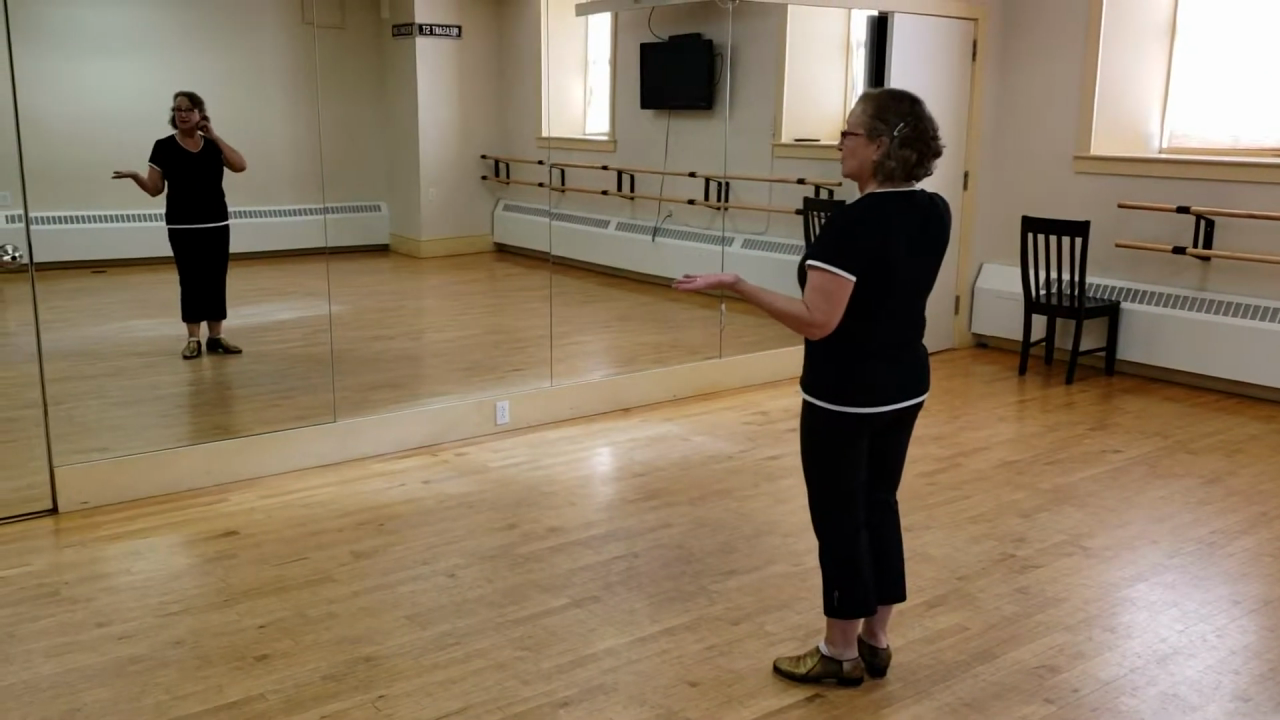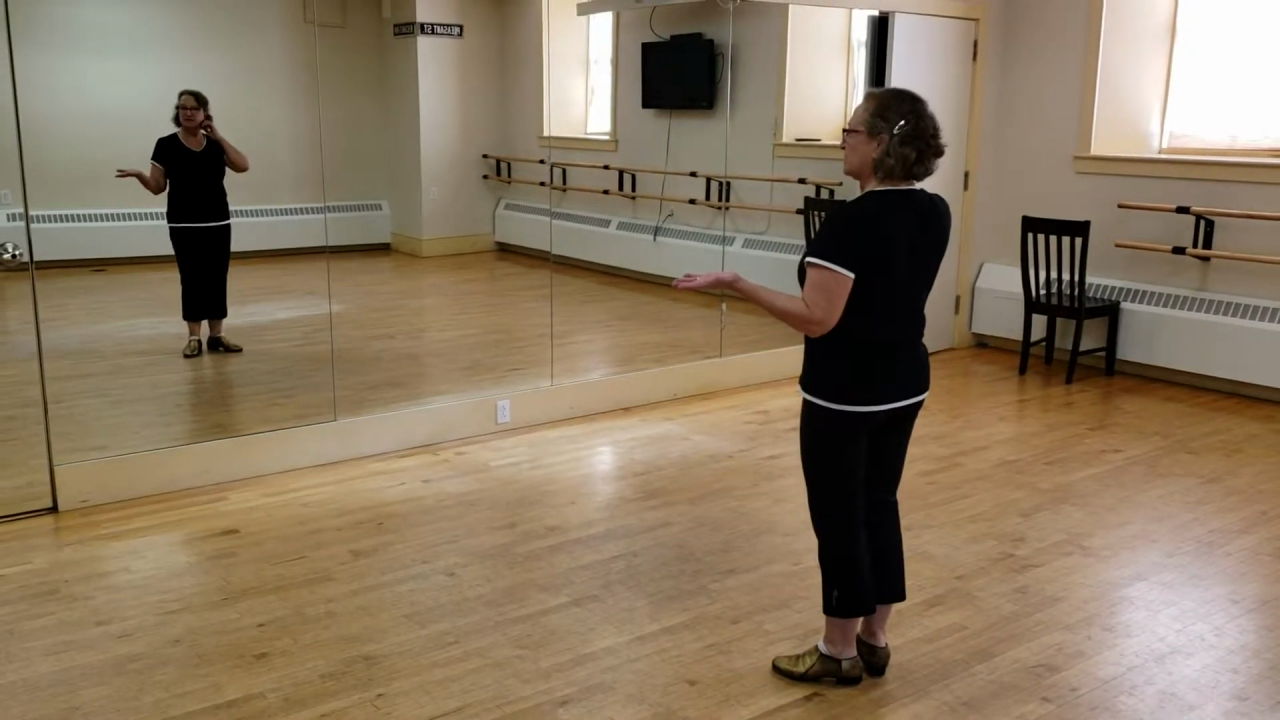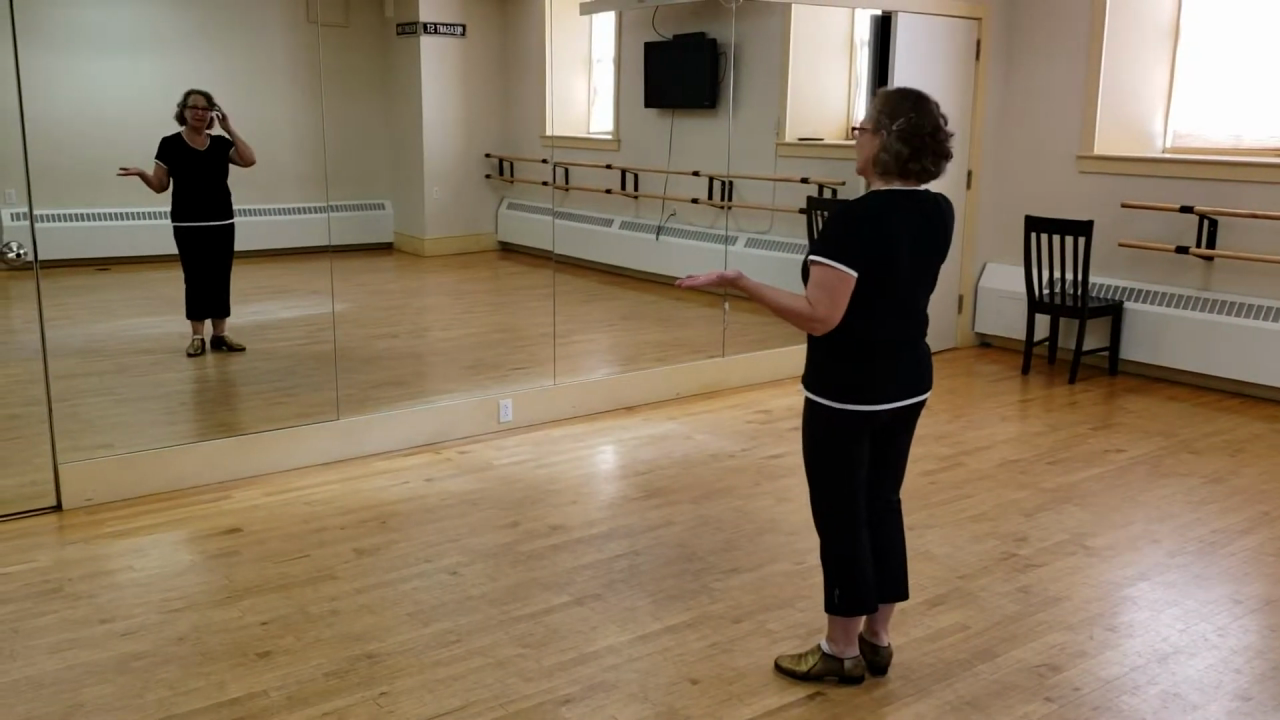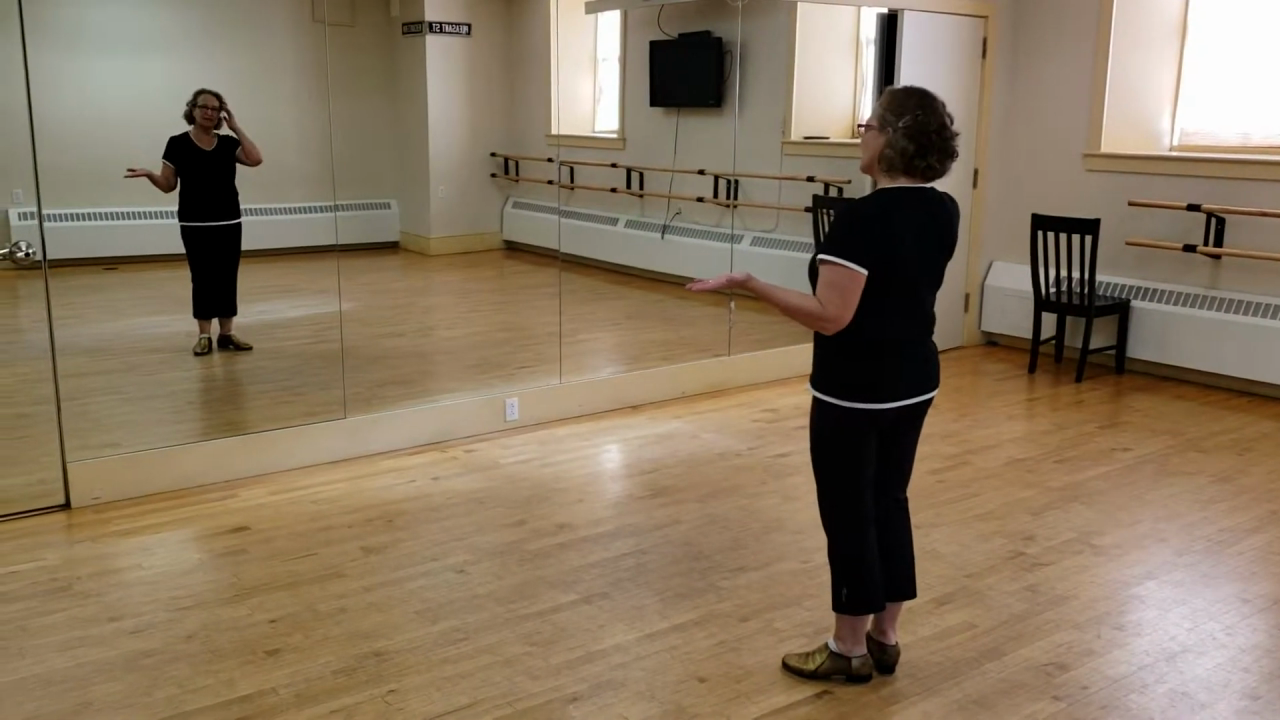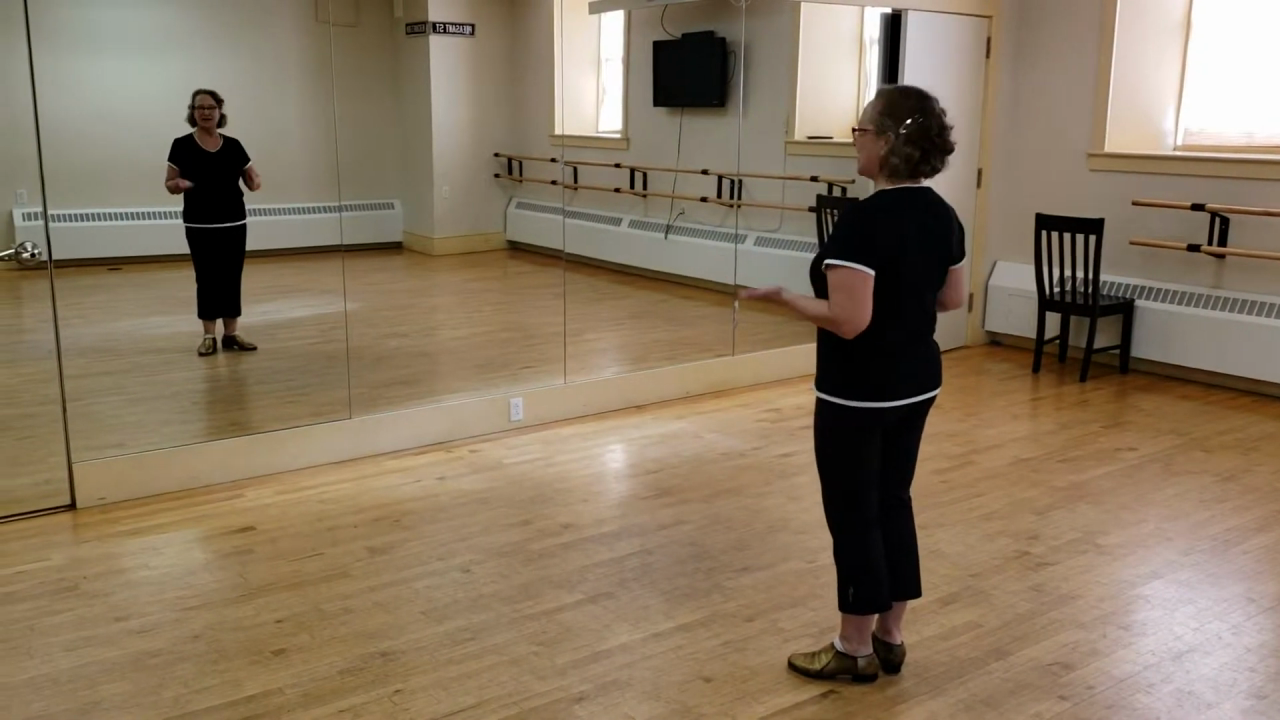
dt=0.4s
person 1, frame 1
left shoulder: (853, 223)
right shoulder: (934, 213)
left elbow: (817, 320)
left wrist: (736, 285)
left hip: (844, 396)
right hip: (905, 386)
left knee: (839, 518)
right knee: (879, 507)
left ankle: (841, 653)
right ankle: (876, 641)
person 1, frame 2
left shoulder: (852, 221)
right shoulder: (934, 214)
left elbow: (816, 317)
left wrist: (736, 284)
left hip: (844, 395)
right hip: (904, 386)
left knee: (839, 517)
right knee: (879, 506)
left ankle: (839, 652)
right ankle: (875, 640)
person 1, frame 3
left shoulder: (856, 219)
right shoulder: (938, 214)
left elbow: (819, 316)
left wrist: (739, 282)
left hip: (847, 394)
right hip: (907, 385)
left knee: (841, 517)
right knee: (882, 505)
left ankle: (842, 652)
right ankle: (877, 639)
person 1, frame 4
left shoulder: (863, 217)
right shoulder: (943, 212)
left elbow: (830, 314)
left wrist: (749, 283)
left hip: (854, 393)
right hip: (915, 383)
left knee: (849, 515)
right knee: (889, 504)
left ankle: (850, 651)
right ankle: (885, 638)
person 1, frame 5
left shoulder: (862, 221)
right shoulder: (942, 215)
left elbow: (848, 320)
right elbow: (952, 298)
left wrist: (783, 295)
left hip: (858, 394)
right hip: (918, 383)
left knee: (854, 515)
right knee: (892, 503)
left ankle: (856, 650)
right ankle: (890, 638)
person 2, frame 1
left shoulder: (213, 145)
right shoulder: (164, 147)
left elbow: (240, 165)
right elbow: (155, 188)
left wrist: (215, 137)
right wrist: (136, 177)
left hip: (217, 224)
right hip: (182, 227)
left knee: (216, 279)
right knee: (190, 280)
left ankle: (216, 336)
right ankle: (193, 339)
person 2, frame 2
left shoulder: (215, 145)
right shoulder: (166, 145)
left elbow: (242, 165)
right elbow: (158, 186)
left wrist: (219, 137)
right wrist: (139, 175)
left hip: (218, 222)
right hip: (184, 225)
left knee: (217, 278)
right knee: (191, 279)
left ankle: (217, 335)
right ankle: (194, 338)
person 2, frame 3
left shoulder: (220, 144)
right shoulder: (170, 144)
left elbow: (249, 160)
right elbow: (160, 185)
left wrist: (229, 129)
right wrist: (141, 174)
left hip: (222, 222)
right hip: (188, 225)
left knee: (220, 278)
right knee: (195, 278)
left ankle: (220, 334)
right ankle: (197, 337)
person 2, frame 4
left shoulder: (228, 143)
right shoulder: (178, 144)
left elbow: (255, 159)
right elbow: (168, 185)
left wrist: (235, 127)
right wrist: (149, 175)
left hip: (229, 221)
right hip: (195, 224)
left knee: (228, 277)
right knee: (202, 278)
left ankle: (227, 333)
right ankle: (204, 336)
person 2, frame 5
left shoulder: (233, 146)
right shoulder: (182, 146)
left elbow: (252, 179)
right elbow: (170, 184)
left wrist: (254, 182)
right wrist: (179, 183)
left hip: (234, 224)
right hip: (200, 226)
left knee: (232, 278)
right knee: (207, 279)
left ankle: (231, 333)
right ankle: (209, 336)
